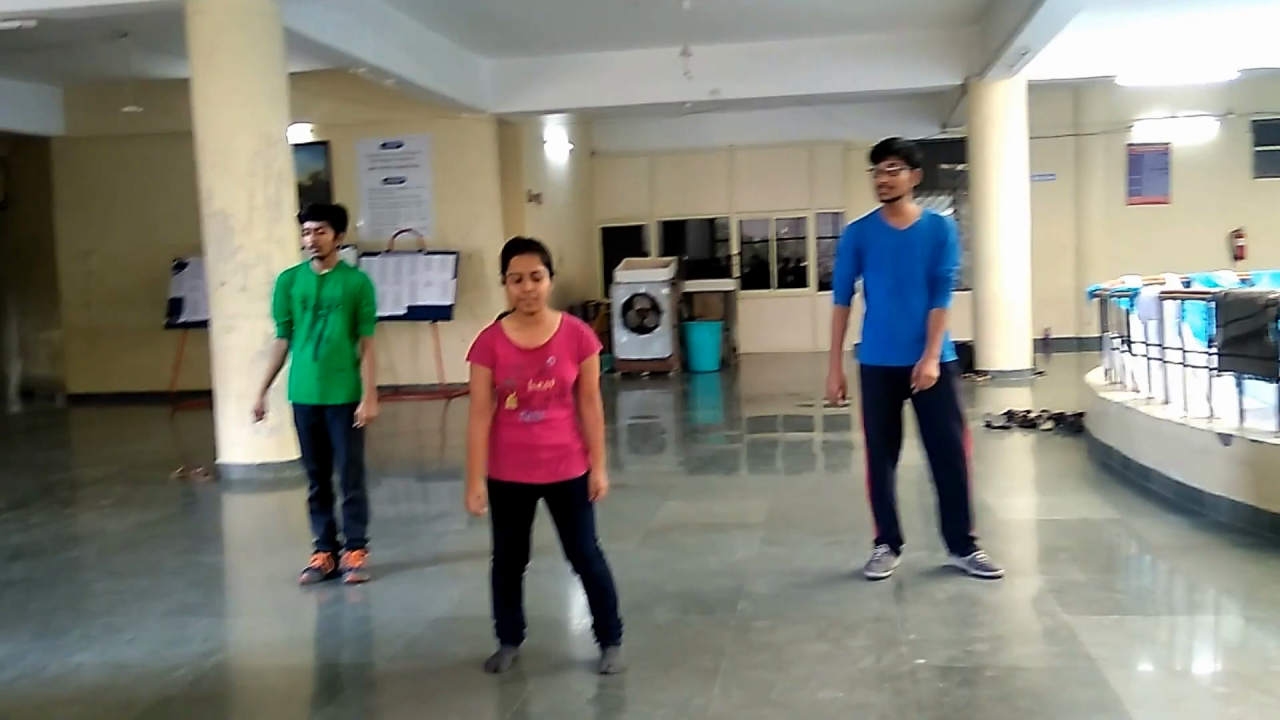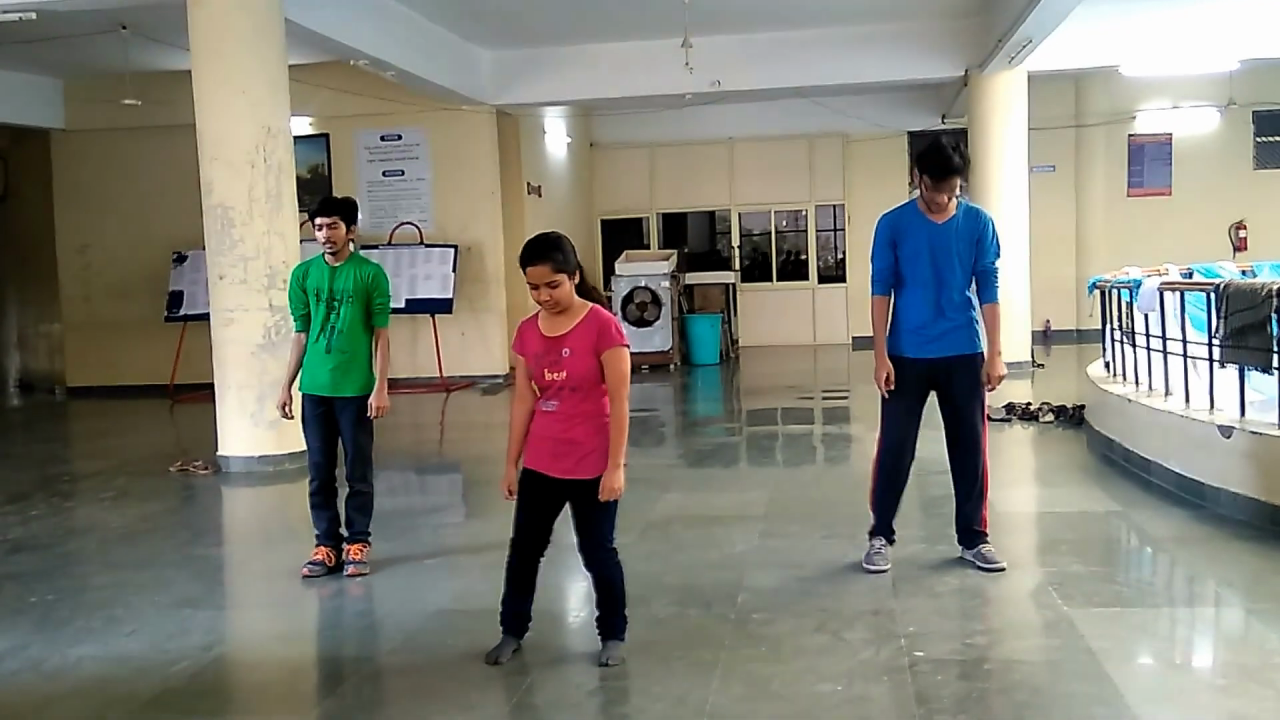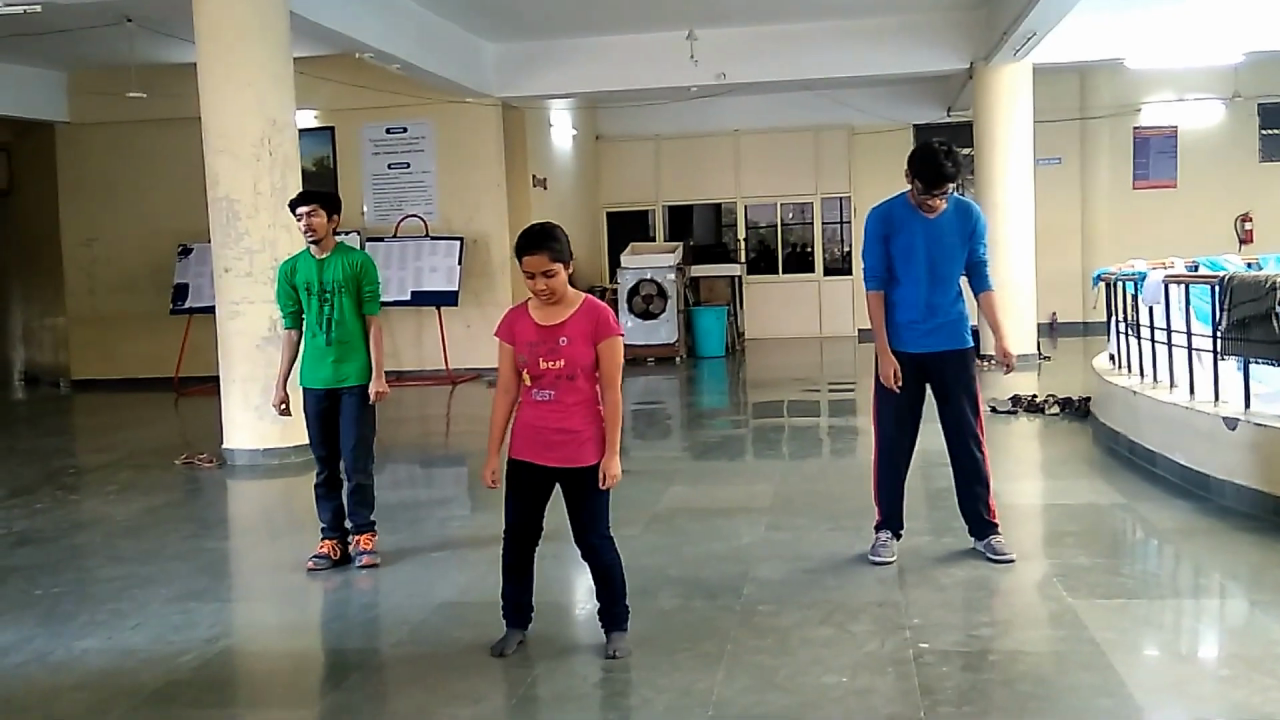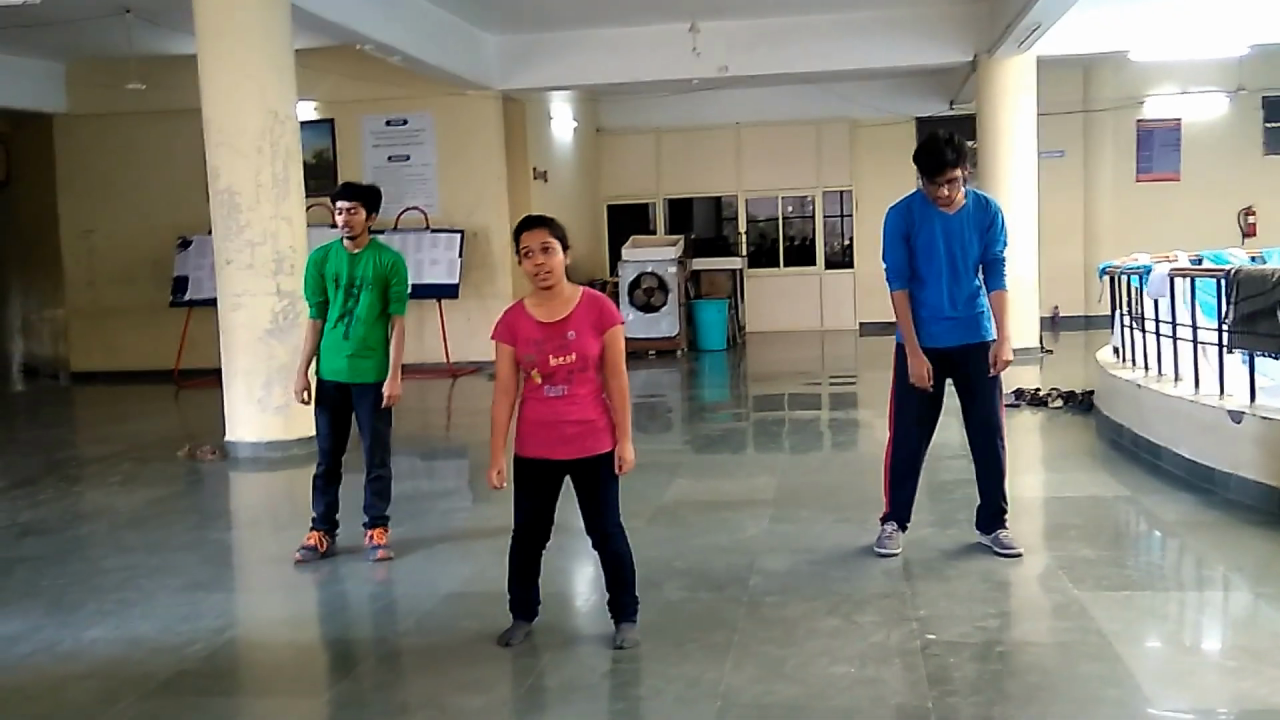
dt=1s
person 1, frame 1
left shoulder: (576, 334)
right shoulder: (489, 342)
left elbow: (589, 404)
right elbow: (480, 415)
left wrist: (598, 466)
right wrist: (474, 481)
left hip: (568, 468)
right hip: (508, 473)
left knee: (586, 555)
right knee: (508, 558)
left ankle: (610, 641)
right ankle: (509, 640)
person 1, frame 2
left shoulder: (603, 325)
right shoulder: (526, 331)
left elbow: (619, 401)
right elbow: (523, 400)
left wrist: (615, 466)
right wrist: (511, 462)
left hip: (590, 466)
right hip: (540, 465)
left knee: (597, 552)
right knee: (524, 548)
left ankle: (613, 635)
right ankle: (512, 632)
person 1, frame 3
left shoulder: (597, 316)
right shoulder: (514, 320)
left elbow: (611, 390)
right elbow: (506, 390)
left wrist: (612, 454)
right wrist: (492, 453)
left hip: (583, 454)
right hip: (527, 454)
left knee: (594, 541)
right knee: (518, 540)
left ankle: (616, 626)
right ankle: (516, 624)
person 1, frame 4
left shoulder: (598, 307)
right shoulder: (512, 321)
left elbow: (616, 378)
right elbow: (505, 391)
left wrist: (624, 440)
right wrist: (496, 456)
left hip: (594, 445)
right hip: (535, 450)
left knee: (607, 532)
right knee: (528, 534)
left ankle: (625, 617)
right ankle: (522, 615)
person 2, frame 1
left shoulder: (940, 229)
right shoulder: (857, 234)
left elbow: (942, 296)
right elbow: (842, 299)
left wrist: (930, 357)
right wrist: (835, 365)
left hip: (932, 360)
right hip: (878, 363)
left knee: (950, 452)
right knee: (880, 456)
left ankle: (963, 545)
right ankle: (887, 544)
person 2, frame 2
left shoulder: (979, 223)
right shoulder: (892, 224)
left elbow: (988, 290)
right elbow: (881, 290)
left wrist: (995, 353)
right wrist: (881, 355)
left hip: (963, 354)
right hip: (906, 354)
left knee: (970, 447)
right knee: (894, 447)
left ankle: (973, 537)
right ankle: (880, 535)
person 2, frame 3
left shoulder: (968, 215)
right shoulder: (883, 218)
left elbow: (979, 278)
right elbow: (875, 285)
left wrist: (999, 337)
right wrist: (884, 351)
left hip: (954, 345)
right hip: (900, 348)
left knee: (968, 439)
right knee: (892, 442)
left ankle: (984, 529)
right ankle: (888, 529)
person 2, frame 4
left shoulder: (987, 211)
right shoulder: (901, 216)
left elbow: (995, 277)
right elbow: (898, 284)
left wrist: (1003, 338)
right wrist: (914, 351)
left hip: (976, 340)
right hip: (921, 343)
left knee: (990, 435)
right knee: (907, 437)
left ankle: (992, 523)
right ankle: (894, 521)
person 3, frame 1
left shoulder: (357, 282)
right shoulder: (288, 281)
left elbow: (366, 344)
right elbow: (282, 340)
left wrist: (369, 396)
right wrist: (263, 390)
left hip: (344, 395)
right hip: (304, 395)
left knee: (351, 477)
right knee: (317, 479)
left ankle: (355, 550)
right ankle: (325, 550)
person 3, frame 2
left shoulder: (370, 274)
right shoulder: (303, 274)
left elbow: (381, 335)
right elbow: (301, 335)
left wrist: (381, 387)
right wrist: (286, 386)
left hip: (355, 388)
right hip: (315, 388)
left knee: (358, 472)
right knee: (319, 472)
left ankle: (357, 543)
right ankle: (327, 544)
person 3, frame 3
left shoulder: (358, 262)
right shoulder: (291, 269)
left elbow: (372, 322)
right elbow: (292, 330)
left wrist: (378, 374)
right wrist: (280, 384)
left hip: (355, 377)
right hip: (315, 380)
left knee: (357, 461)
right knee: (325, 465)
left ankle: (363, 534)
right ankle: (332, 538)
person 3, frame 4
left shoulder: (389, 261)
right shoulder: (320, 259)
left elbow: (397, 323)
right elbow: (316, 320)
left wrist: (394, 376)
right wrist: (302, 371)
left hip: (372, 374)
right hip: (331, 373)
left knee: (377, 456)
right knee: (328, 457)
left ankle: (376, 529)
right ankle: (322, 531)
